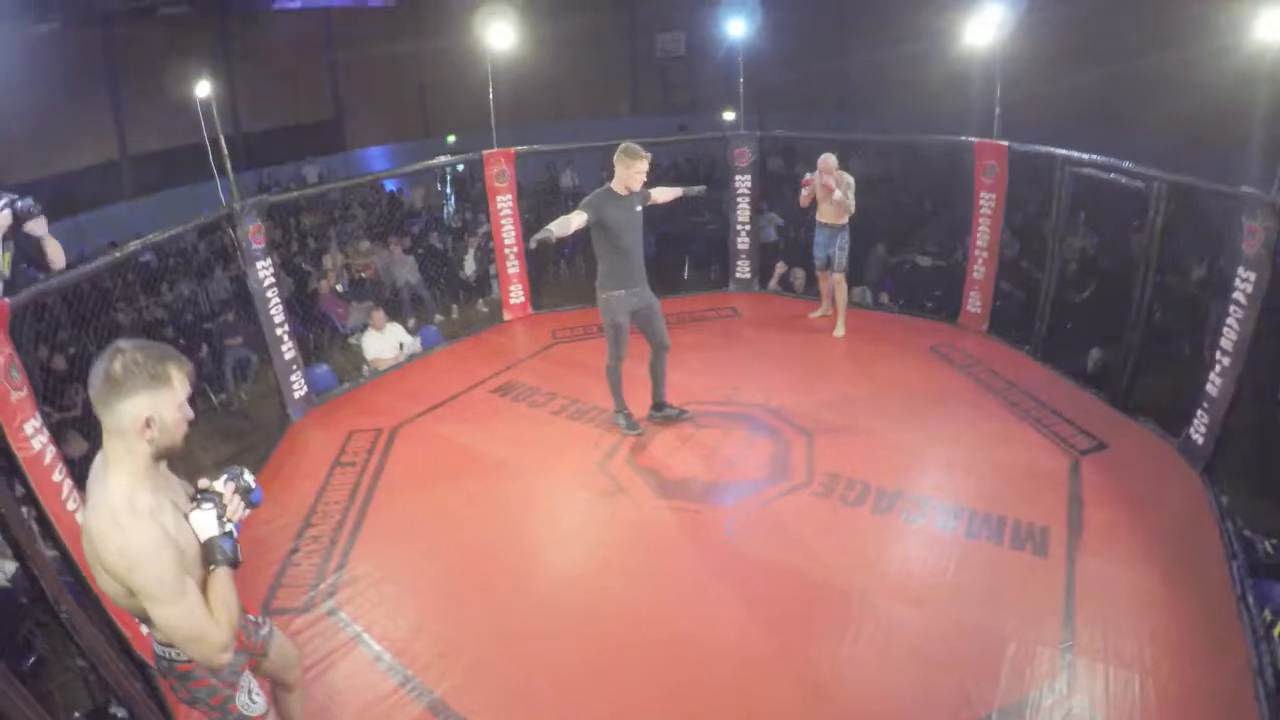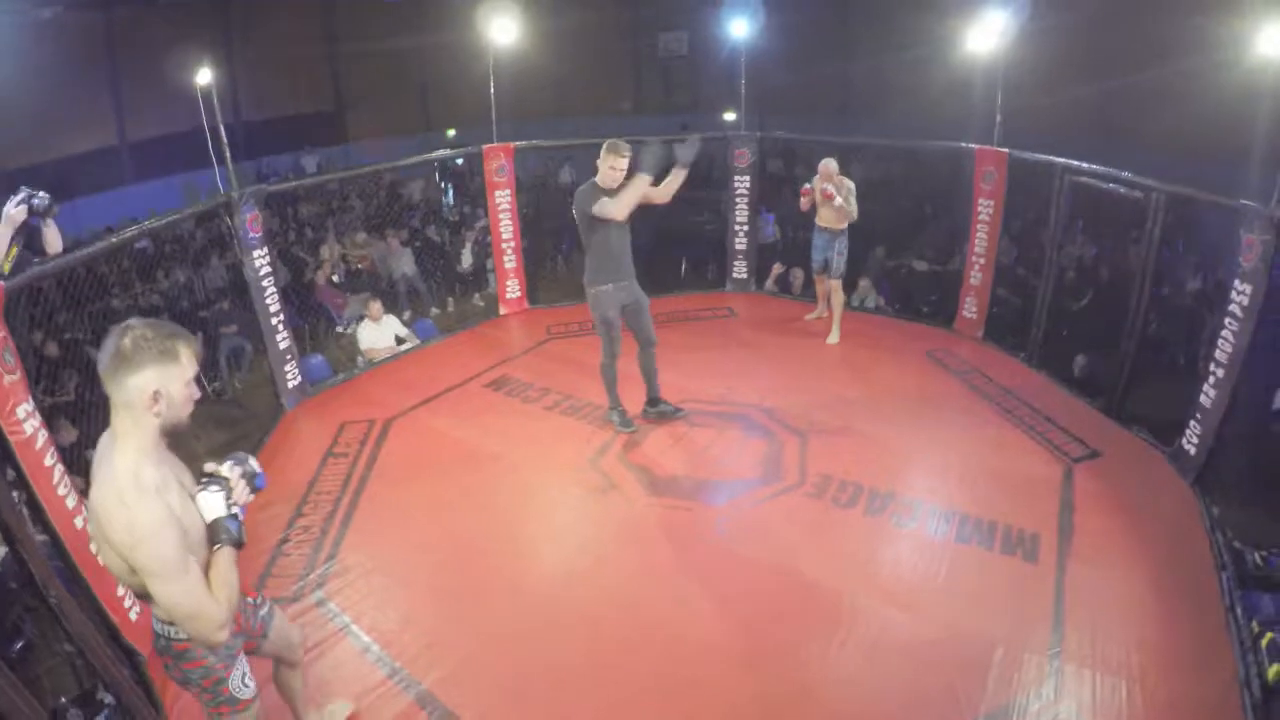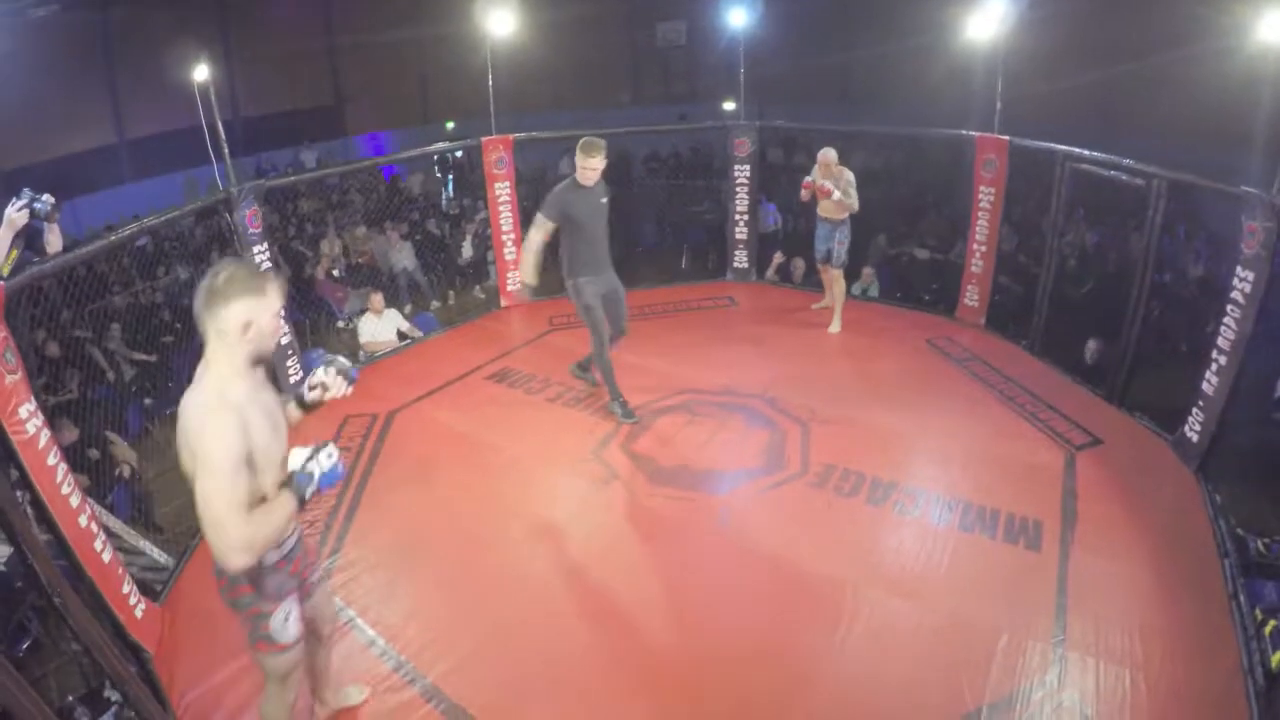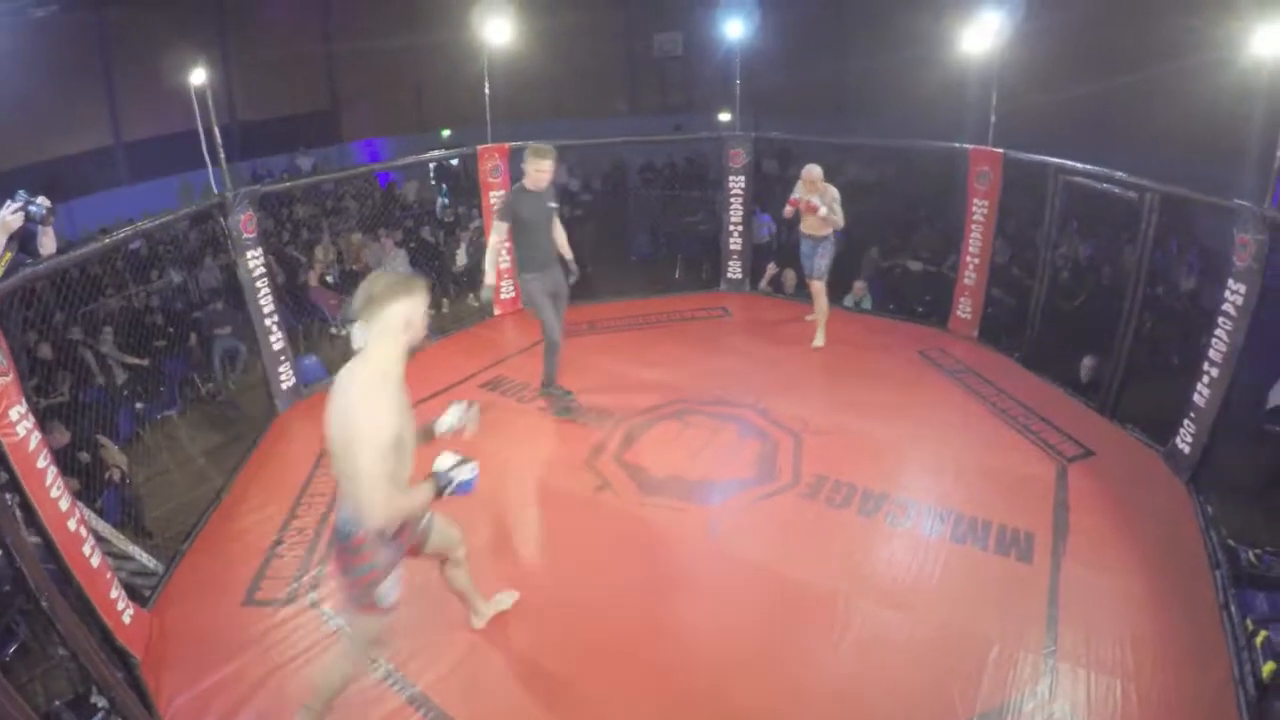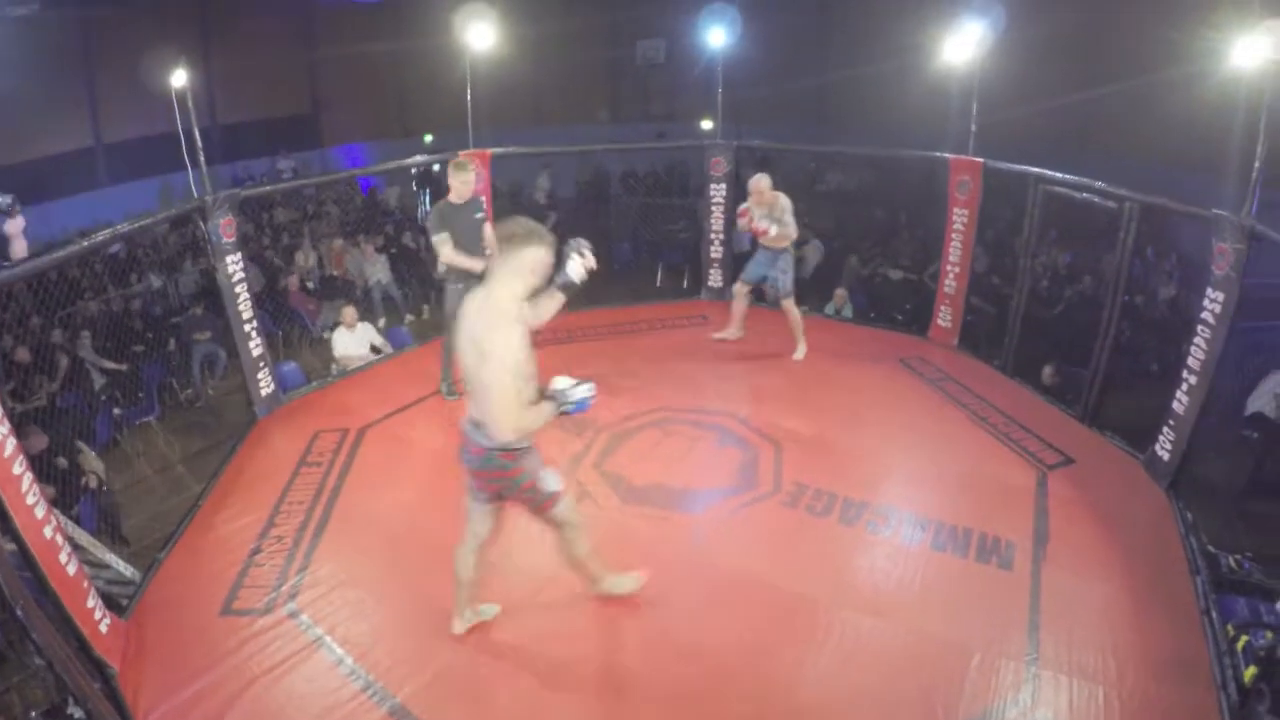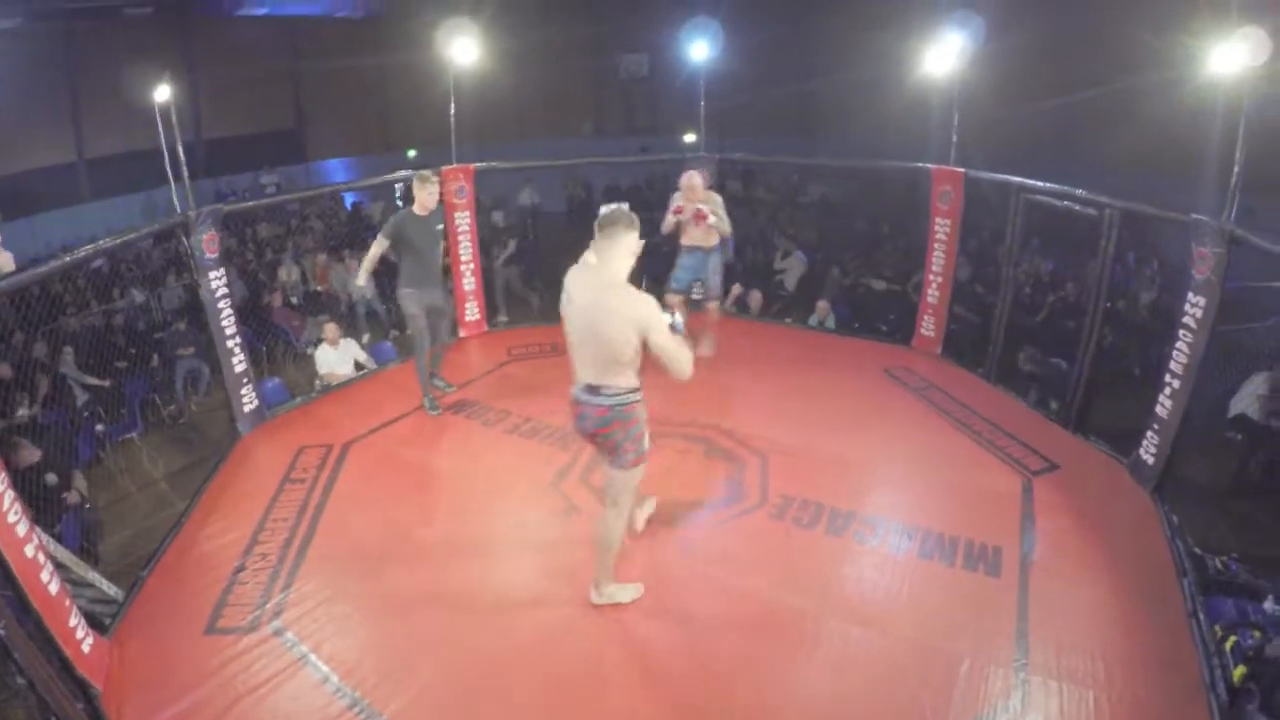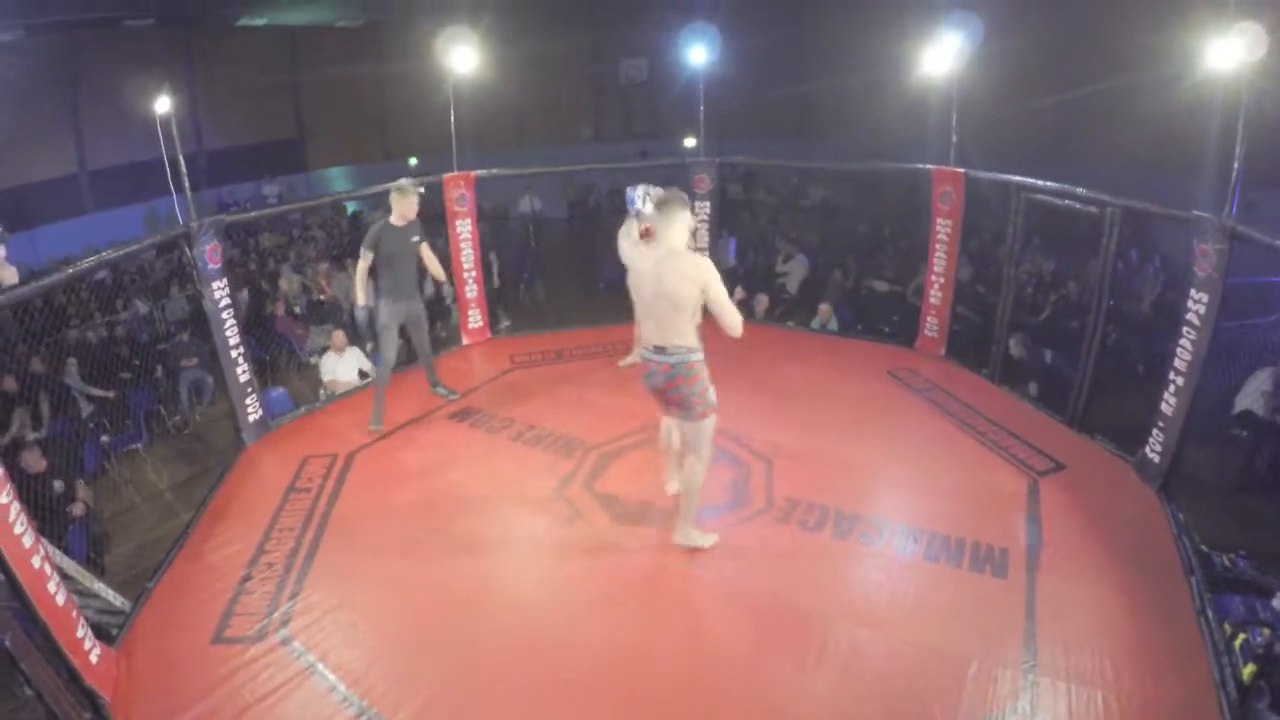
dt=0.4s
person 1, frame 1
left shoulder: (117, 459)
right shoulder: (128, 534)
right elbow: (218, 648)
left wrist: (210, 504)
right wrist: (221, 546)
left hip: (220, 621)
right hip: (203, 663)
left knee: (289, 669)
person 1, frame 2
left shoulder: (126, 442)
right shoulder: (135, 512)
right elbow: (212, 627)
left wrist: (217, 491)
right wrist: (226, 529)
left hip: (211, 605)
right hip: (198, 643)
left knee: (290, 643)
person 1, frame 3
left shoulder: (243, 372)
right shoulder: (214, 420)
right elbow: (235, 549)
left wrist: (304, 399)
right wrist: (302, 485)
left hip: (286, 546)
right hip: (259, 571)
left knee: (324, 621)
right knee: (283, 681)
person 1, frame 4
left shoulder: (367, 371)
right shoulder: (374, 401)
right elbow: (380, 510)
left wrist: (435, 427)
right wrist: (438, 485)
left hip: (388, 520)
right hip: (371, 539)
left knee: (453, 543)
right knee: (358, 650)
left ankle: (479, 610)
person 1, frame 5
left shoulder: (480, 300)
right shoulder: (503, 335)
left elbow: (532, 316)
right elbow: (506, 429)
left wrist: (566, 282)
right wrist: (558, 404)
left hip: (476, 443)
right hip: (506, 456)
left knee: (476, 536)
right knee: (571, 522)
left ankle: (462, 614)
right ankle: (602, 583)
person 1, frame 6
left shoulder: (574, 279)
right shoulder: (640, 306)
right elbow: (683, 370)
left wrist: (599, 238)
right wrist: (673, 330)
left hip: (581, 403)
right hip: (619, 411)
left knee: (620, 464)
right knee: (619, 502)
left ankle: (634, 514)
right ankle: (603, 586)
person 1, frame 7
left shoulder: (637, 259)
right shoulder: (698, 267)
right elbow: (735, 328)
right wrist: (722, 300)
left hip: (651, 364)
right hip: (685, 368)
left knee: (670, 415)
right knee: (700, 451)
left ankle: (674, 477)
right ankle: (686, 528)
person 2, frame 1
left shoulder: (636, 195)
right shoulder: (598, 202)
left elbow: (657, 194)
right elbow: (573, 220)
left wrist: (685, 190)
right wrist: (550, 230)
left hip: (641, 288)
right hip: (614, 293)
left knee: (661, 345)
right knee: (616, 356)
left ankle: (659, 406)
right ankle: (620, 412)
person 2, frame 2
left shoulder: (623, 189)
right shoulder: (586, 195)
left elbow: (661, 196)
right elbow: (619, 212)
left wrist: (682, 166)
right wrist: (646, 172)
left hip: (629, 282)
right hip: (601, 287)
left knee: (648, 341)
right knee: (611, 352)
left ankle: (653, 402)
right ankle: (615, 408)
person 2, frame 3
left shoulder: (601, 187)
right shoulder: (561, 195)
right elbow: (535, 237)
right wrist: (527, 278)
left hip: (605, 272)
right hip: (583, 279)
left knee: (619, 330)
right knee: (601, 339)
left ankle: (583, 367)
right ankle: (616, 399)
person 2, frame 4
left shoulder: (548, 192)
right shoulder: (512, 200)
right elbow: (495, 242)
left wrist: (570, 260)
right wrist: (490, 280)
left hip: (555, 272)
right hip: (531, 277)
left knee: (554, 332)
right knee: (554, 336)
left ankle: (549, 382)
right ankle: (554, 392)
person 2, frame 5
left shoulder: (477, 204)
right shoulder: (438, 215)
right elbow: (446, 254)
right wrist: (481, 265)
right hip: (457, 284)
right knee: (452, 338)
right ankle: (447, 380)
person 2, frame 6
left shoulder: (437, 215)
right shoulder: (400, 221)
right elbow: (376, 250)
right wrist: (361, 281)
left hip: (436, 287)
right hip: (411, 291)
left knee: (442, 339)
right knee: (424, 344)
left ankle: (433, 375)
right ankle: (427, 395)
person 2, frame 7
left shoulder: (415, 227)
right shoulder: (378, 232)
left elbow: (426, 255)
right elbow: (362, 267)
left wrist: (443, 281)
right wrist: (361, 303)
left hip: (414, 300)
right hip: (389, 303)
left knee: (424, 347)
right knee: (387, 359)
left ankle: (435, 384)
right ankle: (377, 411)
